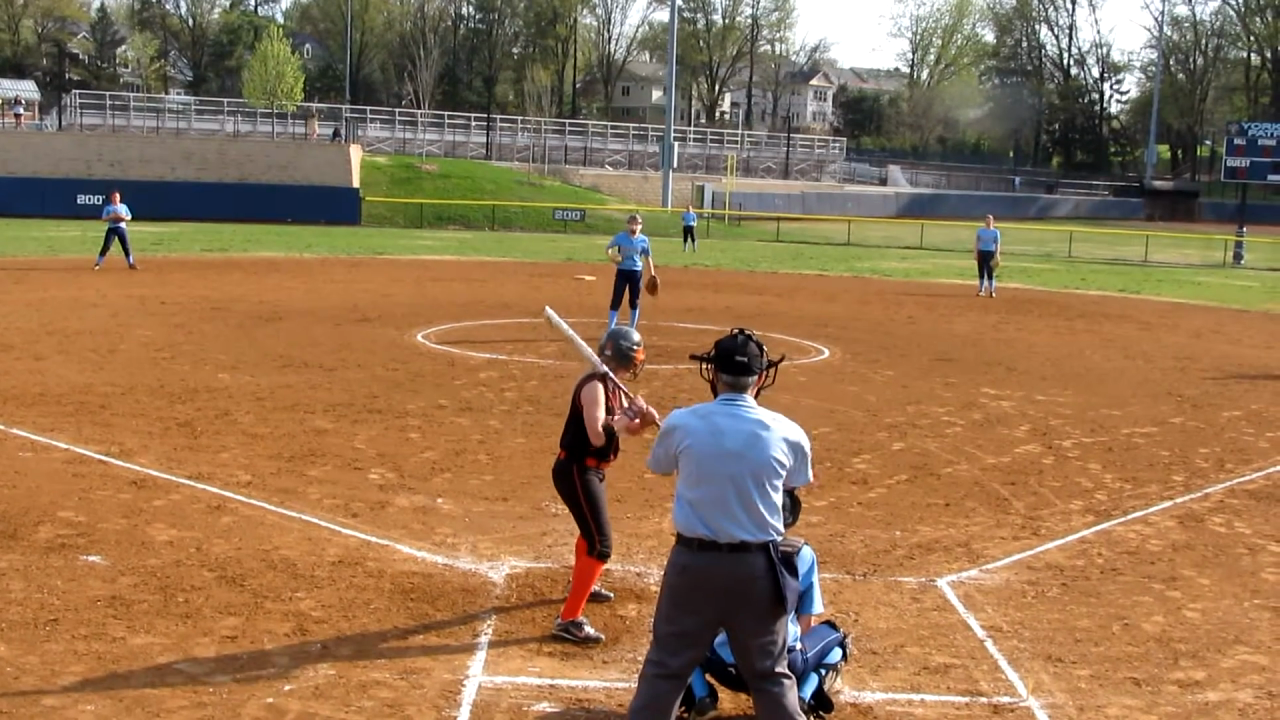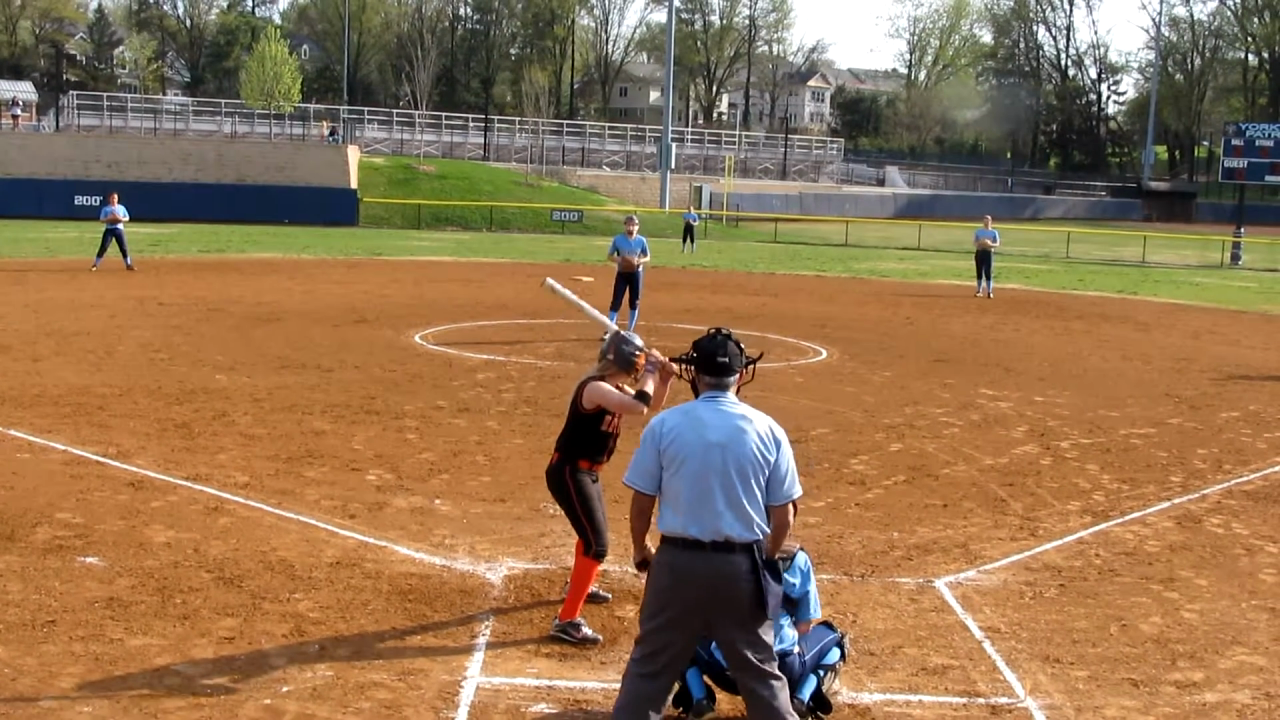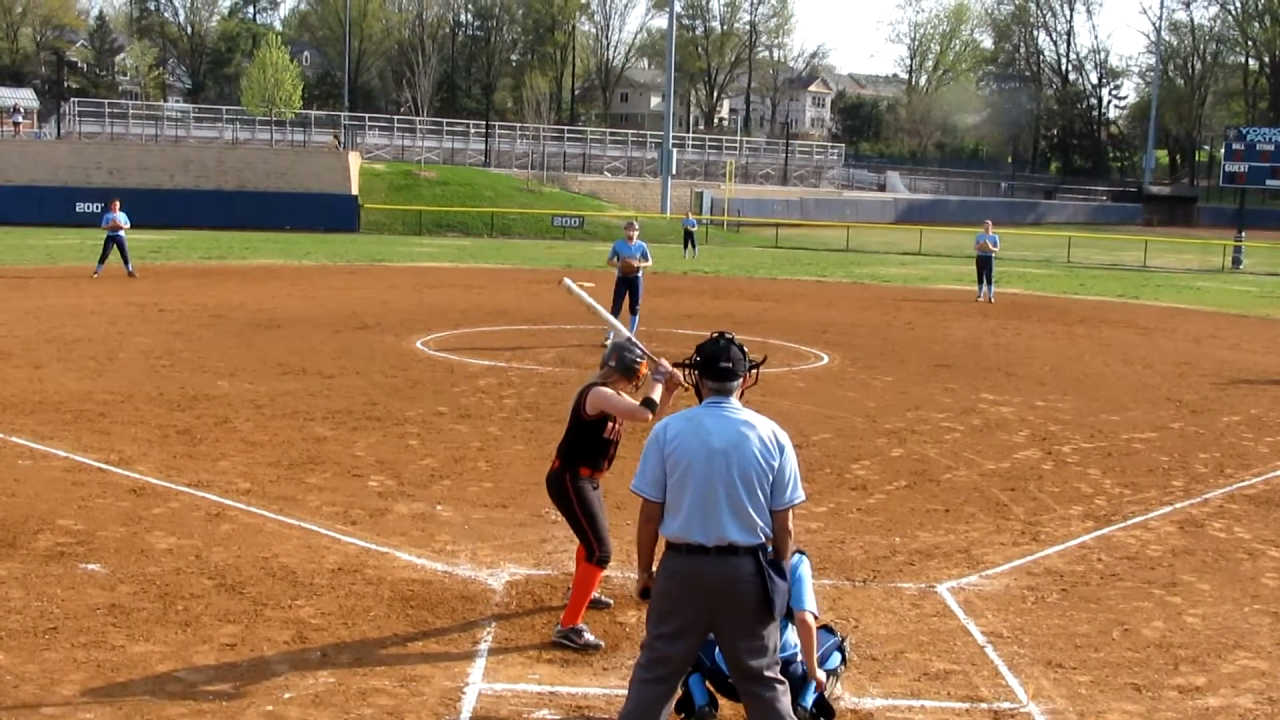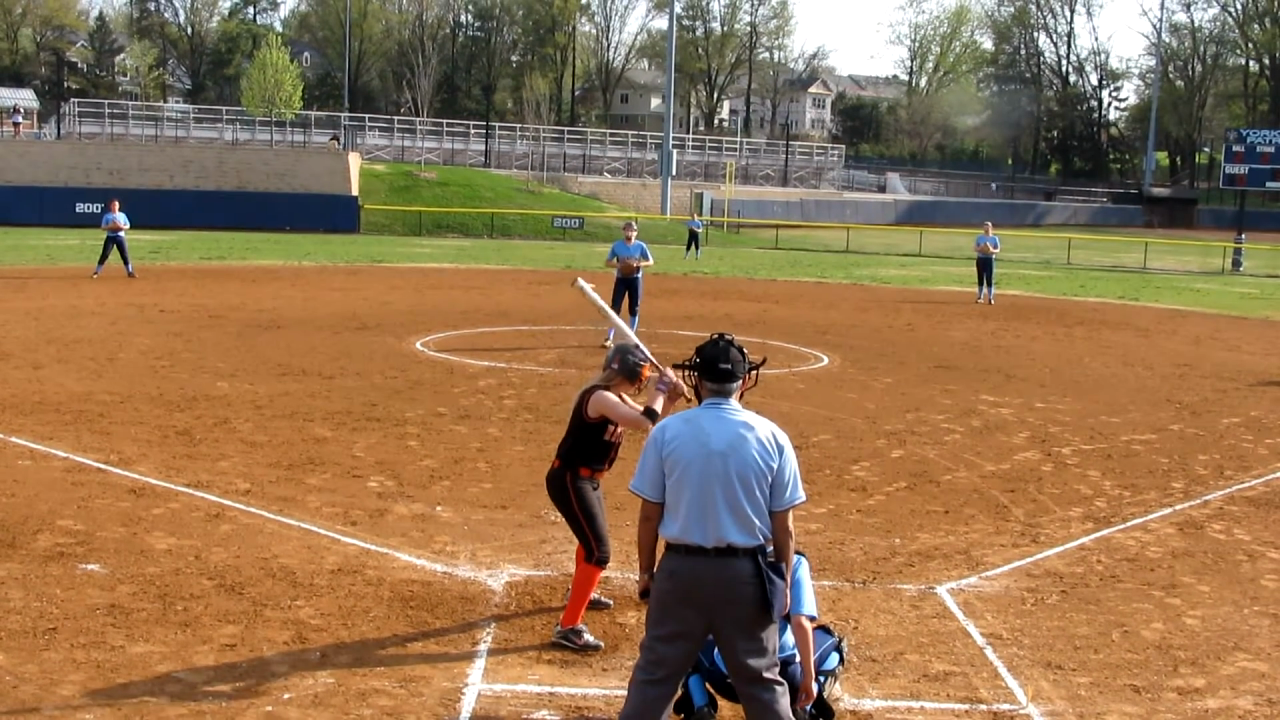
dt=1s
person 1, frame 1
left shoulder: (682, 423)
right shoulder: (786, 433)
left elbow: (659, 468)
right elbow: (796, 486)
left hip: (693, 561)
right hip: (758, 566)
left knee: (666, 666)
right knee: (769, 673)
person 1, frame 2
left shoulder: (664, 424)
right shoulder: (768, 430)
left elbow: (642, 502)
right elbow: (782, 518)
left wrist: (640, 547)
right wrist: (765, 562)
left hip: (677, 562)
right hip: (740, 565)
left knee: (649, 666)
right knee: (759, 672)
person 1, frame 3
left shoulder: (668, 430)
right shoulder: (772, 435)
left elbow: (650, 515)
right elbow: (783, 525)
left wrist: (645, 570)
right wrist: (778, 575)
left hip: (682, 566)
right hip: (746, 570)
left knee: (656, 669)
right knee: (761, 676)
person 1, frame 4
left shoulder: (667, 431)
right shoulder: (771, 437)
left elbow: (649, 515)
right elbow: (783, 527)
left wrist: (646, 571)
right wrist: (783, 582)
left hip: (680, 568)
right hip: (745, 572)
left knee: (655, 671)
right knee: (760, 677)
person 2, frame 1
left shoulder: (612, 388)
right shoulder: (594, 387)
left elbow: (628, 429)
right elbow: (598, 438)
left wrist: (643, 418)
right wrist: (630, 413)
left hip: (590, 471)
right hip: (576, 472)
left knee: (592, 531)
right knee: (599, 545)
left ankle: (582, 585)
right ankle: (569, 619)
person 2, frame 2
left shoulder: (613, 388)
right shoulder: (595, 388)
left elbow: (651, 404)
right elbow: (639, 408)
left wrist: (663, 379)
right wrist: (651, 372)
left hip: (585, 472)
right hip: (569, 473)
left knee: (594, 531)
right knee: (596, 545)
left ankle: (579, 586)
right ankle: (567, 620)
person 2, frame 3
left shoulder: (612, 395)
right shoulder: (599, 394)
left elbow: (649, 412)
right elbow: (644, 414)
left wrist: (668, 388)
right wrist: (659, 378)
left hip: (586, 479)
right hip: (570, 480)
left knee: (593, 538)
right knee: (599, 552)
left ankle: (582, 591)
right ankle: (569, 626)
person 2, frame 4
left shoulder: (615, 397)
right shoulder: (601, 397)
left elbow: (646, 418)
right elbow: (644, 423)
left wrist: (669, 397)
right wrist: (662, 387)
left hip: (586, 478)
right hip: (569, 480)
left knee: (592, 537)
right knee: (598, 552)
left ankle: (580, 593)
right ankle: (568, 626)
person 3, frame 1
right shoulder: (802, 553)
right elbow: (806, 623)
left hip: (726, 667)
right hip: (785, 665)
right knee: (835, 637)
left ankle: (702, 699)
right ankle: (800, 700)
person 3, frame 2
right shoulder: (797, 558)
right elbow: (804, 628)
left hip: (724, 669)
right hip: (781, 667)
right knee: (833, 637)
left ankle: (698, 702)
right ankle: (800, 704)
person 3, frame 3
right shoulder: (794, 561)
right elbow: (804, 619)
right wrist: (813, 671)
left hip: (727, 676)
right hip: (783, 675)
right knee: (834, 641)
person 3, frame 4
right shoulder: (793, 562)
right elbow: (800, 623)
right wrist: (809, 678)
left hip: (726, 676)
right hip: (783, 677)
right knee: (831, 643)
